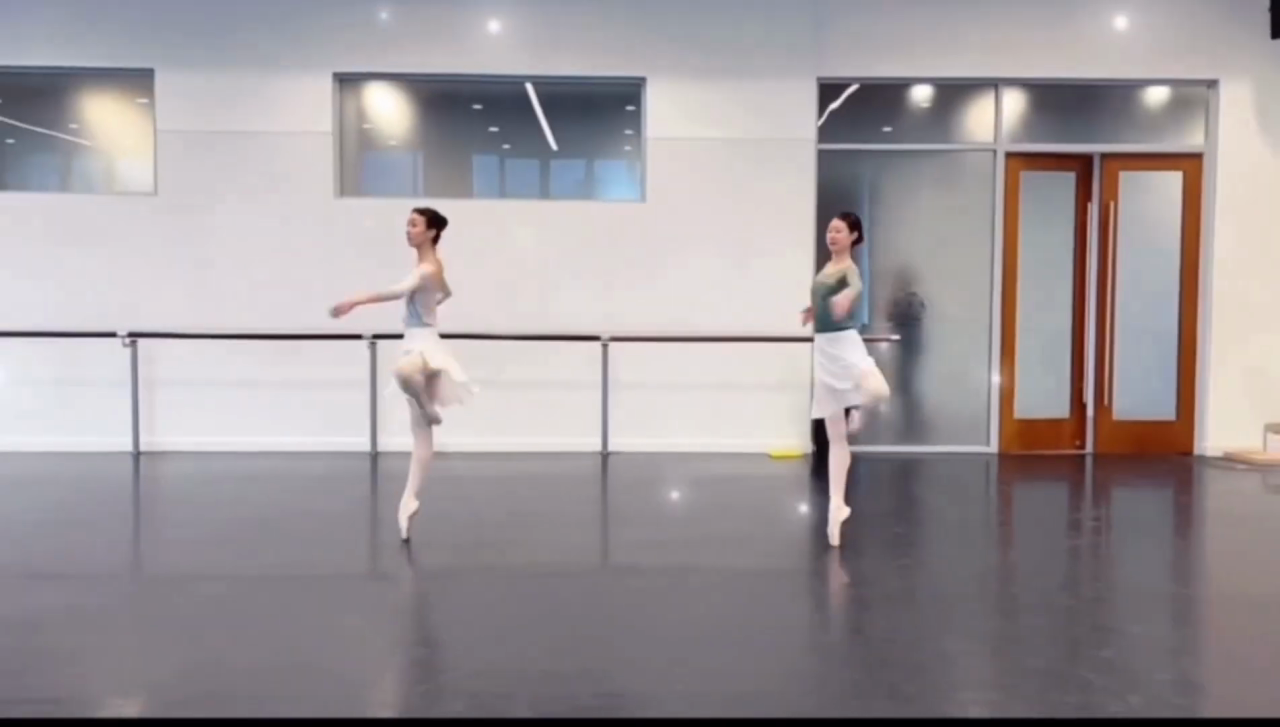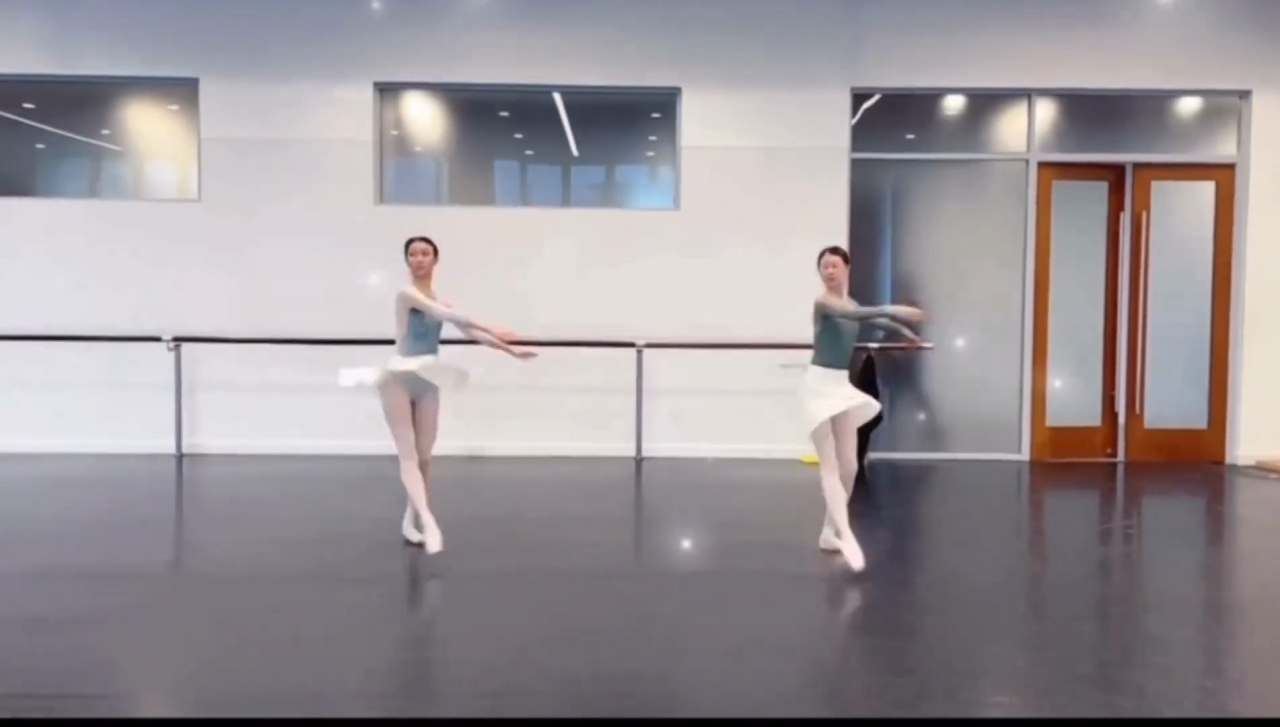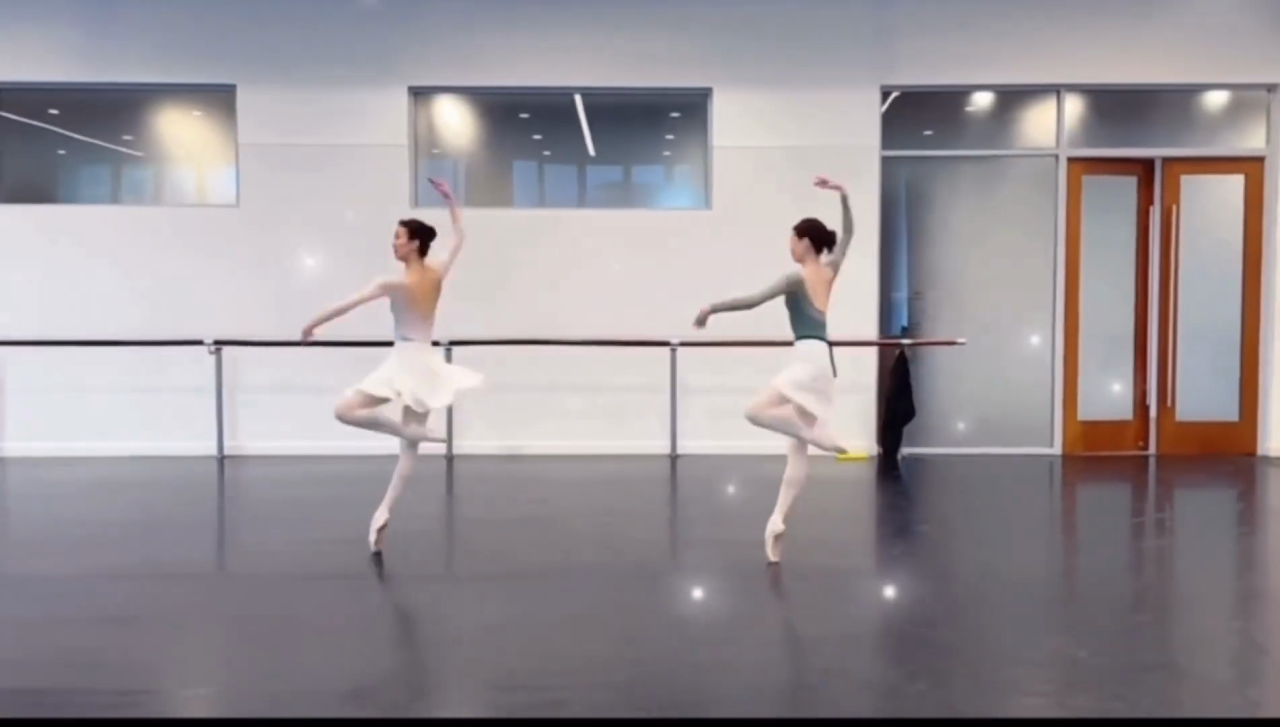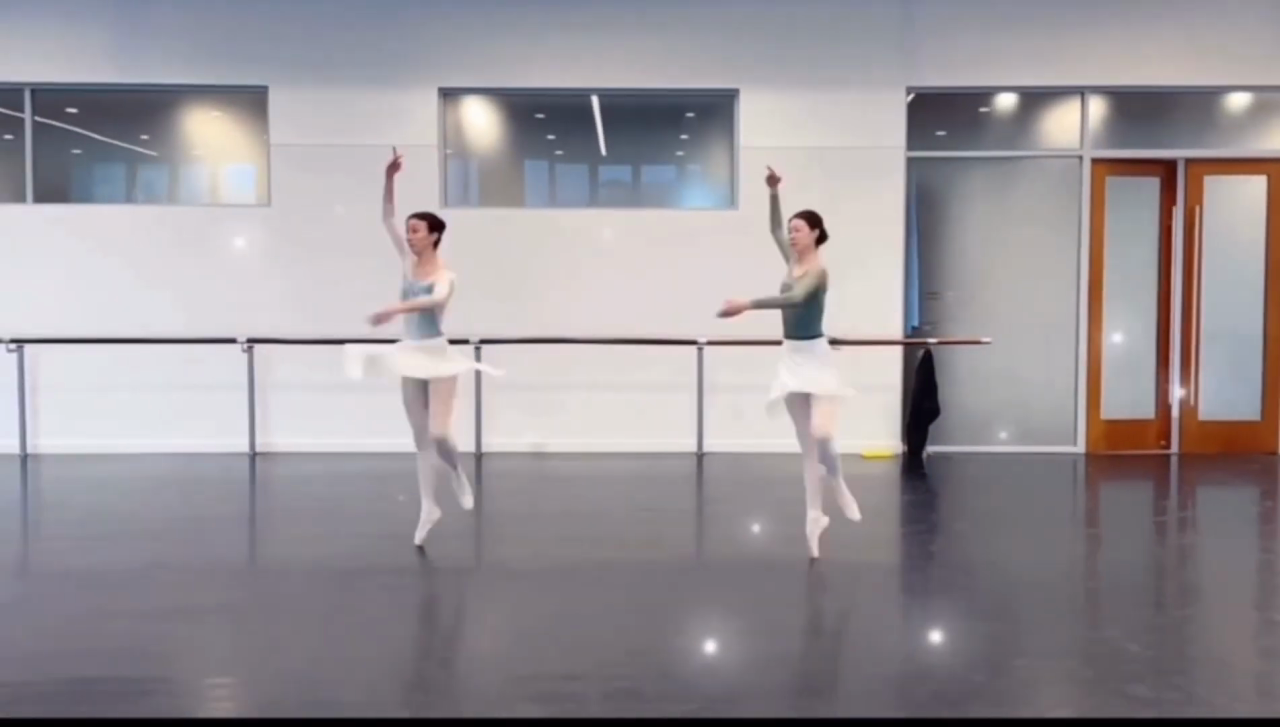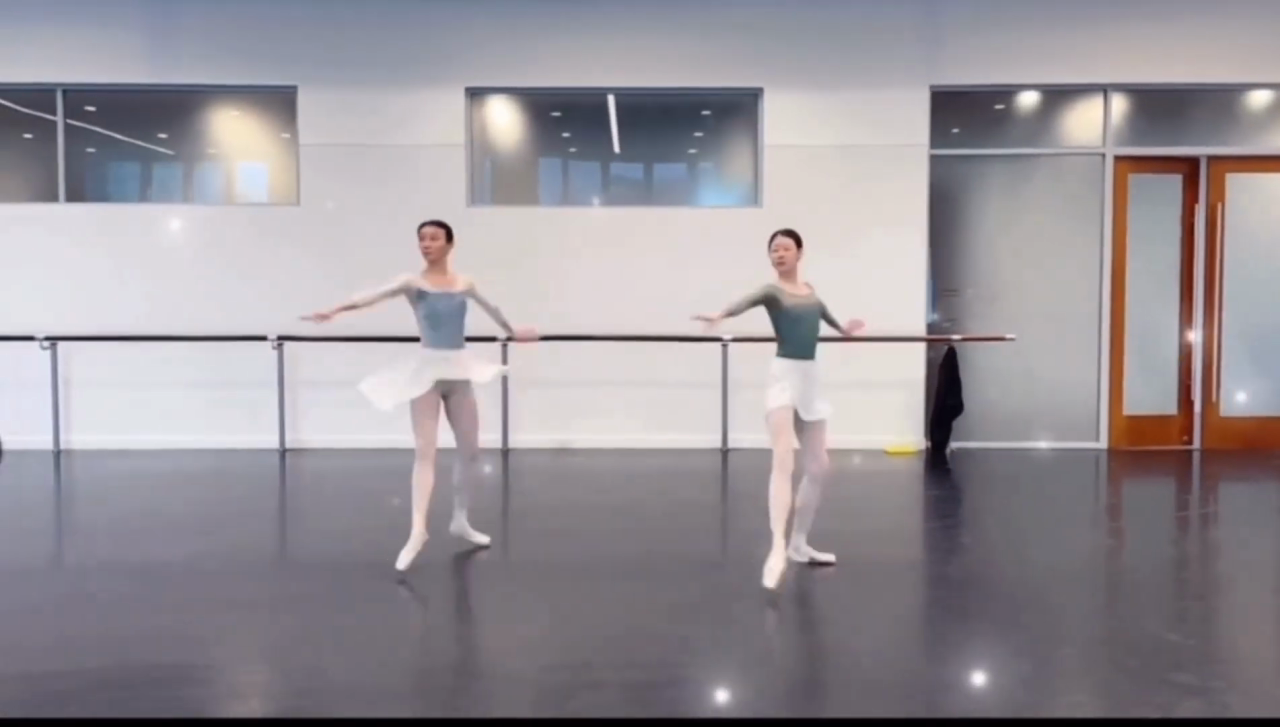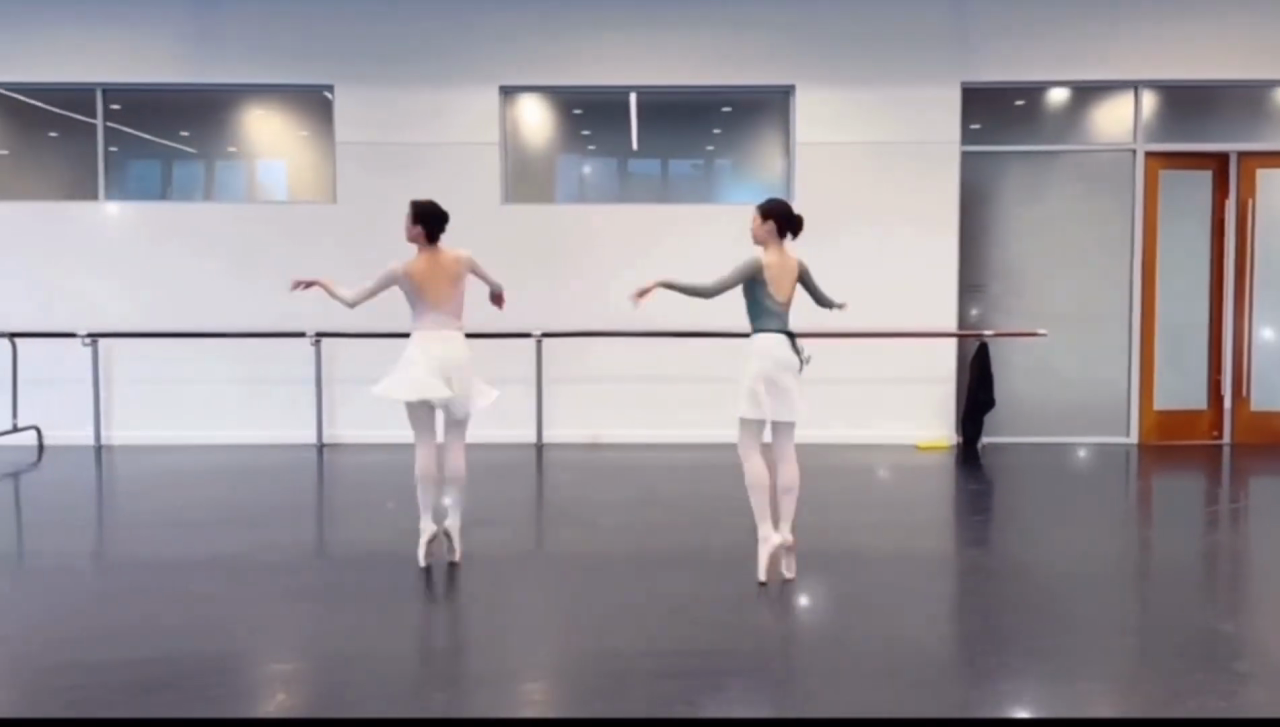
dt=0.5s
person 1, frame 1
left shoulder: (847, 269)
right shoulder: (826, 268)
left elbow: (856, 285)
left wrist: (847, 295)
right wrist: (815, 307)
left hip: (845, 348)
right hip: (823, 353)
left knee: (878, 392)
right knee: (834, 437)
left ankle: (857, 414)
right ankle: (835, 507)
person 1, frame 2
left shoulder: (850, 304)
right shoulder: (823, 301)
left elbow: (875, 316)
right elbow: (857, 313)
left wrist: (903, 327)
right wrist: (895, 311)
left hip: (840, 384)
right hip: (820, 385)
left knee: (848, 467)
right knee: (830, 468)
left ankle: (831, 533)
right ankle: (846, 537)
person 1, frame 3
left shoulder: (797, 276)
right shoulder: (829, 269)
left elbow: (757, 299)
right elbow: (848, 230)
left wrist: (712, 308)
right wrist: (842, 192)
left hip: (810, 359)
right hip: (818, 357)
left knee: (756, 412)
right knee: (797, 454)
left ankle: (817, 432)
right ankle: (778, 521)
person 1, frame 4
left shoulder: (817, 271)
right shoulder: (794, 263)
left elbow: (794, 299)
right elbow: (778, 233)
left wrist: (748, 303)
right wrist: (773, 191)
left hip: (817, 358)
right hip: (792, 358)
left knee: (820, 433)
right knee: (807, 445)
left ankle: (837, 483)
right ankle: (815, 516)
person 1, frame 5
left shoulder: (809, 291)
right shoulder: (773, 290)
right elbow: (739, 304)
left wrist: (842, 328)
right wrist: (719, 315)
left hip: (809, 378)
right hip: (784, 376)
left knee: (818, 468)
right knee: (783, 463)
left ankle: (799, 543)
right ankle: (778, 549)
person 1, frame 6
left shoulder: (757, 264)
right shoulder: (796, 265)
left elbow: (710, 291)
right elbow: (823, 301)
left wrist: (662, 283)
right wrist: (835, 303)
left hip: (767, 351)
right hip: (787, 353)
left knee: (750, 449)
right knee: (785, 453)
left ankle: (767, 533)
right ankle: (784, 532)
person 2, frame 1
left shoulder: (428, 269)
right shoulder: (432, 268)
left elbow: (399, 291)
right elbow: (445, 292)
left wrist: (355, 301)
left hip: (423, 344)
right hip: (421, 344)
left knee: (405, 374)
right knee: (420, 434)
left ankle: (426, 411)
right ankle: (410, 499)
person 2, frame 2
left shoulder: (436, 301)
right shoulder: (407, 294)
left elbow: (469, 330)
right elbow: (447, 312)
left wrist: (509, 349)
right wrist: (499, 336)
left hip: (427, 380)
right hip: (398, 376)
left knee: (423, 457)
right knee: (408, 455)
left ankle: (410, 520)
right ankle: (427, 520)
person 2, frame 3
left shoulder: (395, 282)
right shoulder: (438, 273)
left elbow: (351, 303)
right elbow: (460, 238)
left wrist: (314, 323)
right wrist: (451, 199)
left hip: (406, 361)
right hip: (428, 363)
left knee: (345, 411)
right knee: (407, 449)
left ankle: (401, 462)
right ankle: (383, 514)
person 2, frame 4
left shoulder: (446, 276)
right shoulder: (407, 264)
left elbow: (439, 300)
right elbow: (388, 216)
left wrist: (396, 309)
right wrist: (390, 176)
left hip: (437, 359)
right hip: (409, 359)
left knee: (439, 435)
right knee: (422, 443)
left ankle: (457, 474)
right ankle: (429, 508)
person 2, frame 5
left shoulder: (464, 284)
right shoulder: (413, 282)
left elbow: (490, 308)
right elbow: (373, 296)
left wrist: (512, 330)
right wrist: (338, 309)
left hip: (459, 371)
right hip: (424, 372)
left knee: (471, 453)
right knee: (425, 456)
left ankle: (460, 521)
right ankle: (417, 531)
person 2, frame 6
left shoulder: (403, 270)
right shoulder: (461, 259)
left elbow: (352, 301)
right elbow: (496, 287)
left wrist: (321, 282)
right wrist: (496, 292)
left hip: (422, 356)
right hip: (456, 354)
left knee: (425, 445)
right knee: (455, 444)
left ankle: (428, 523)
right ankle: (454, 522)
